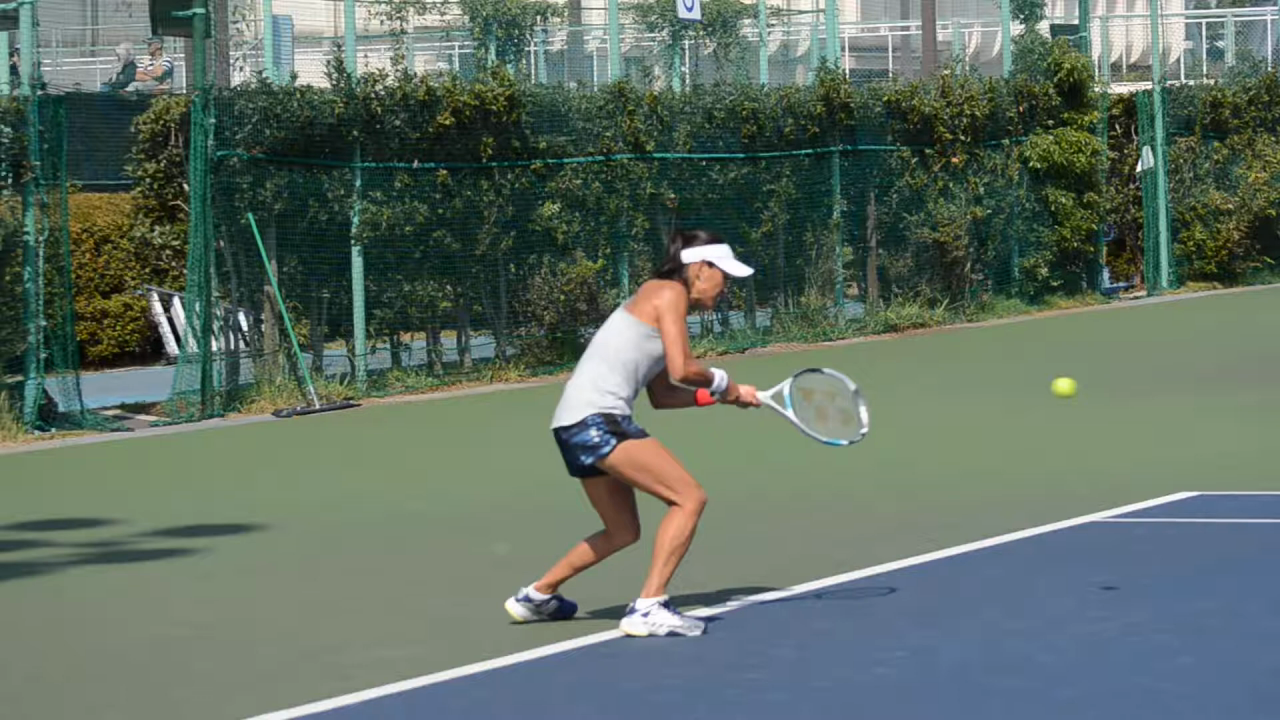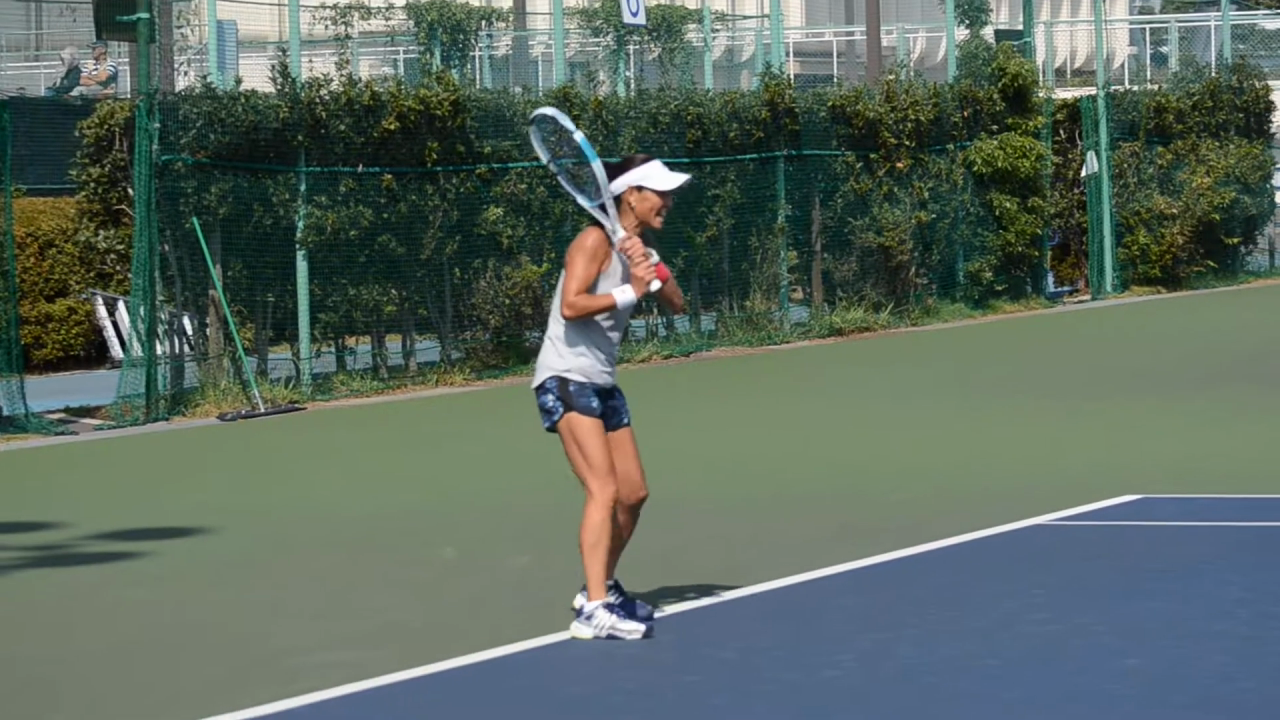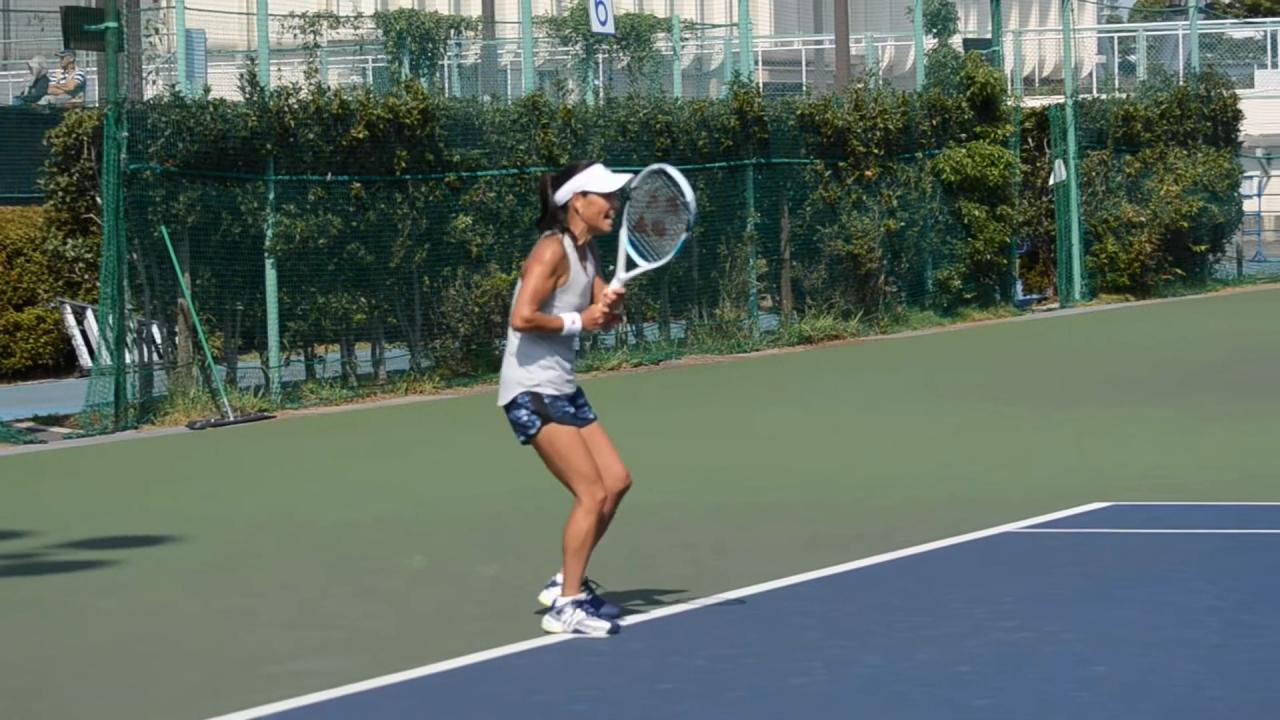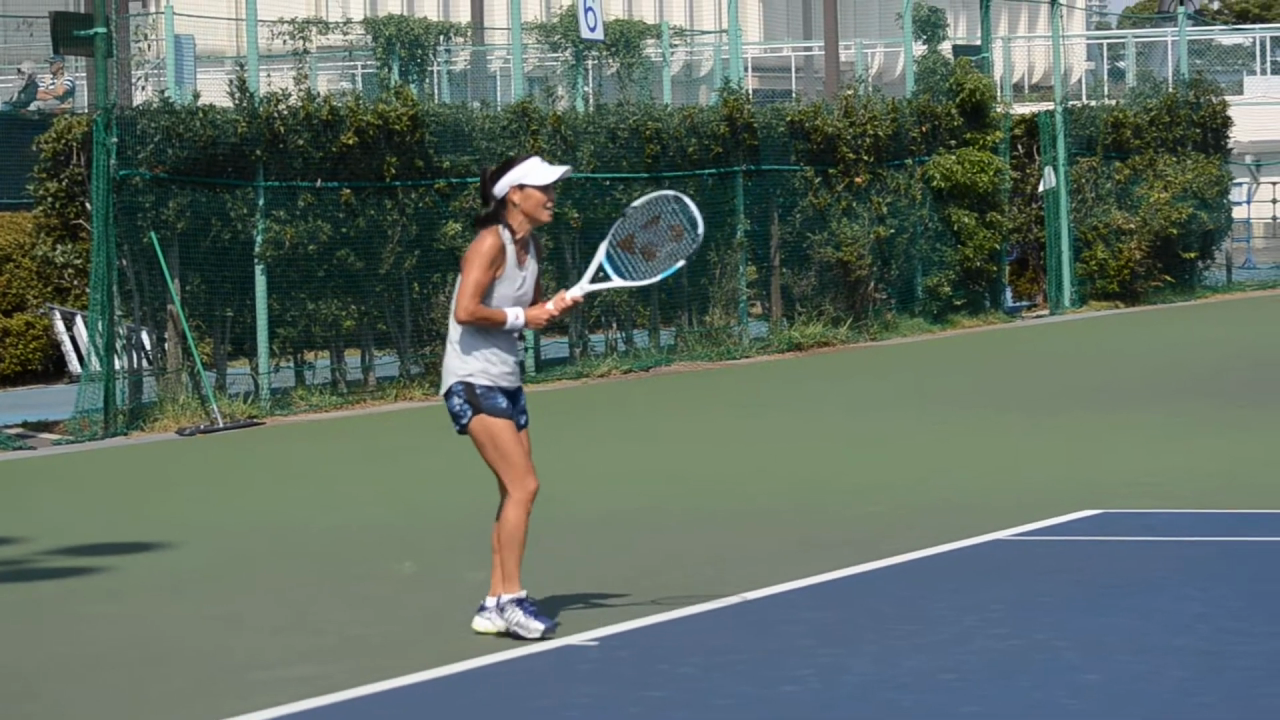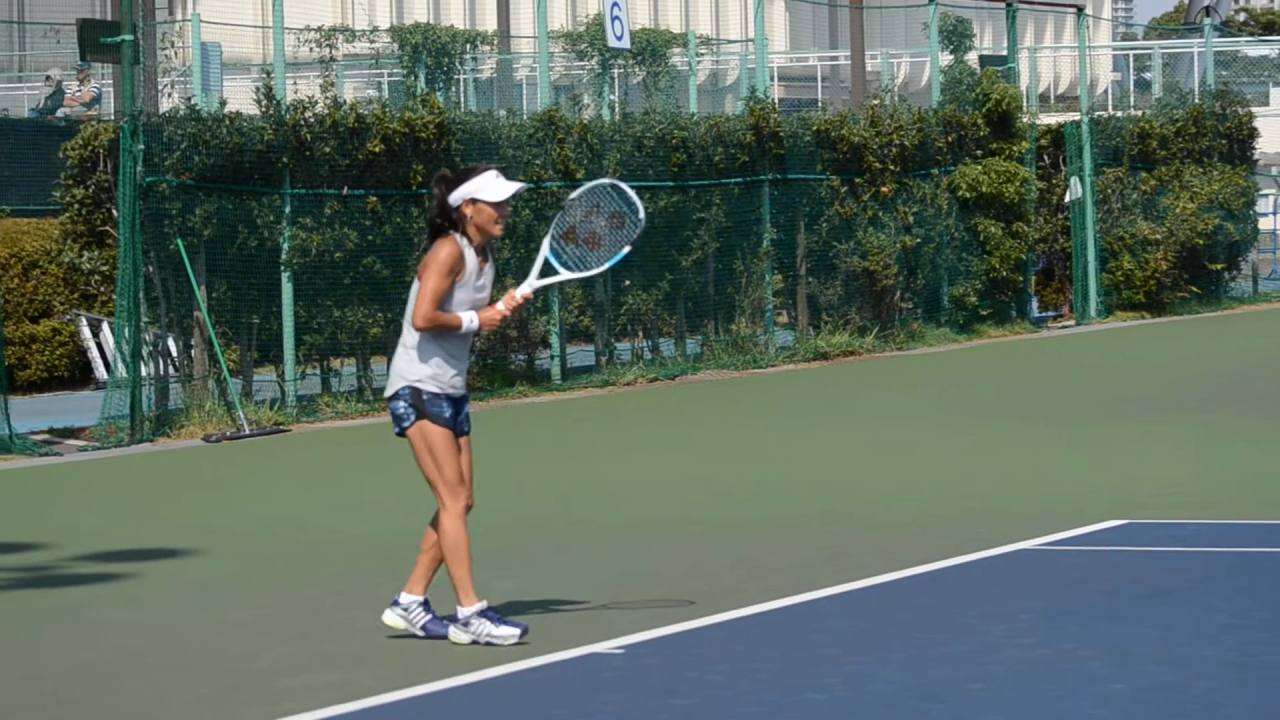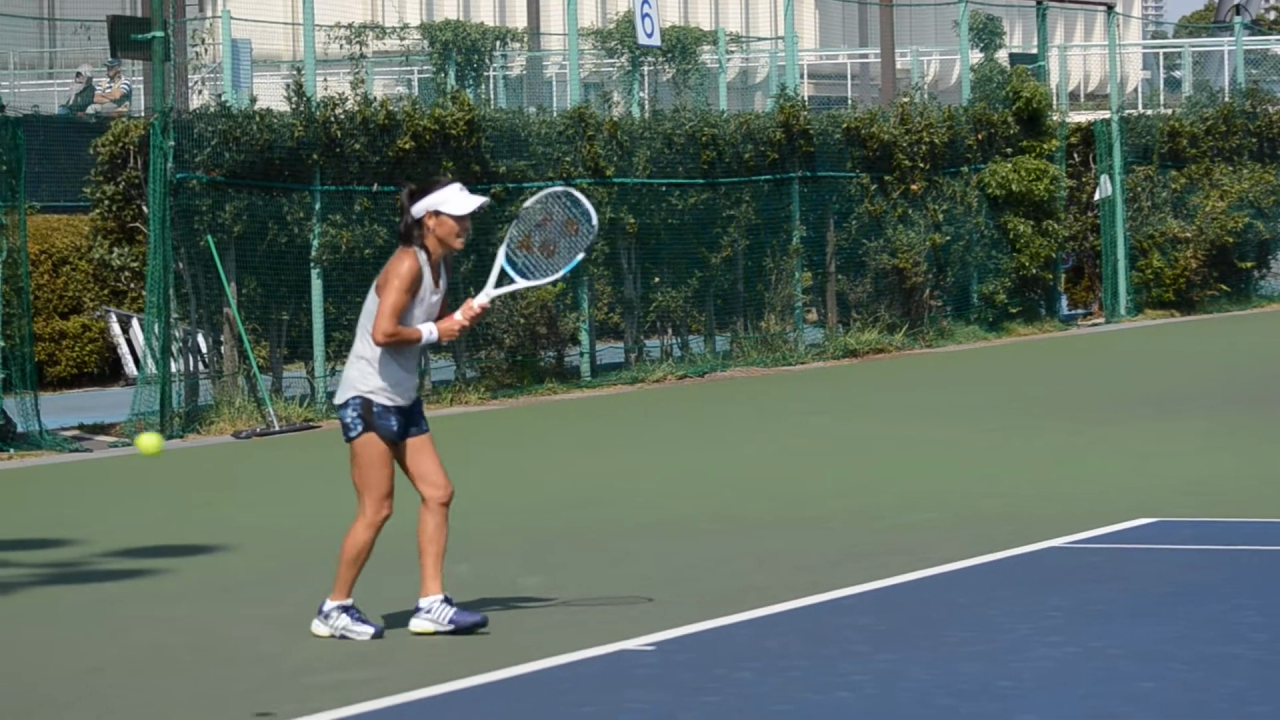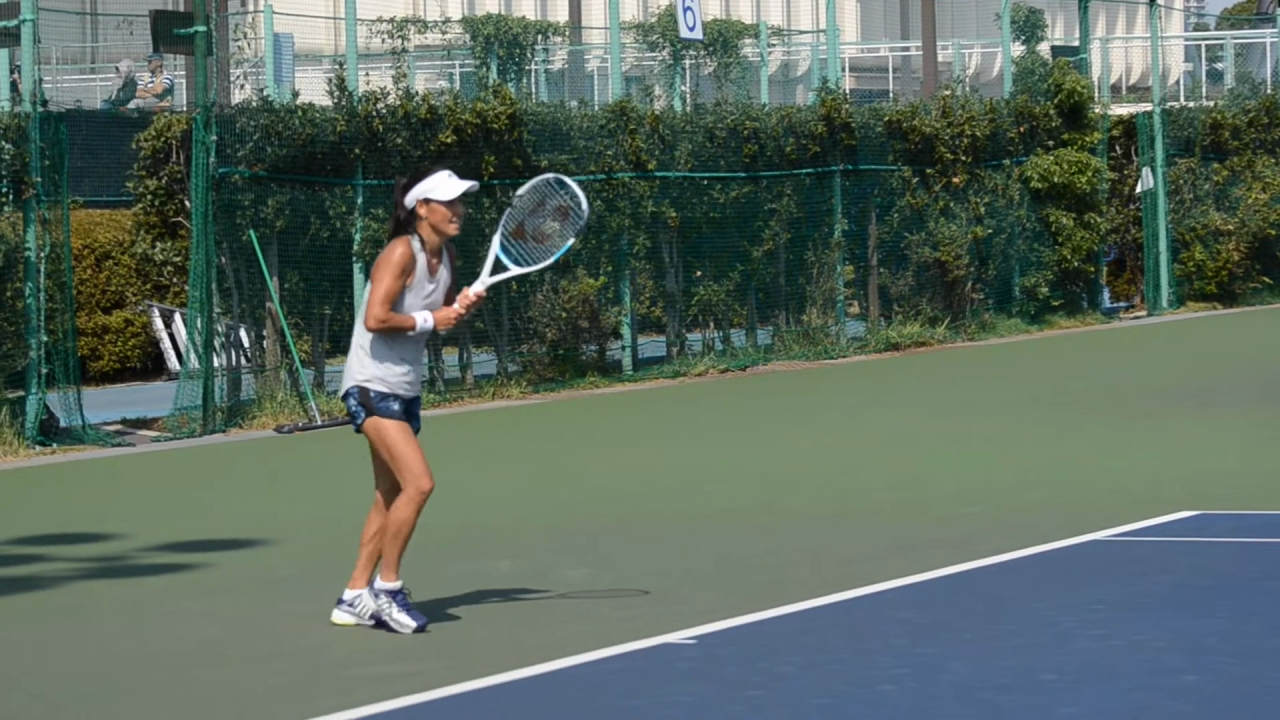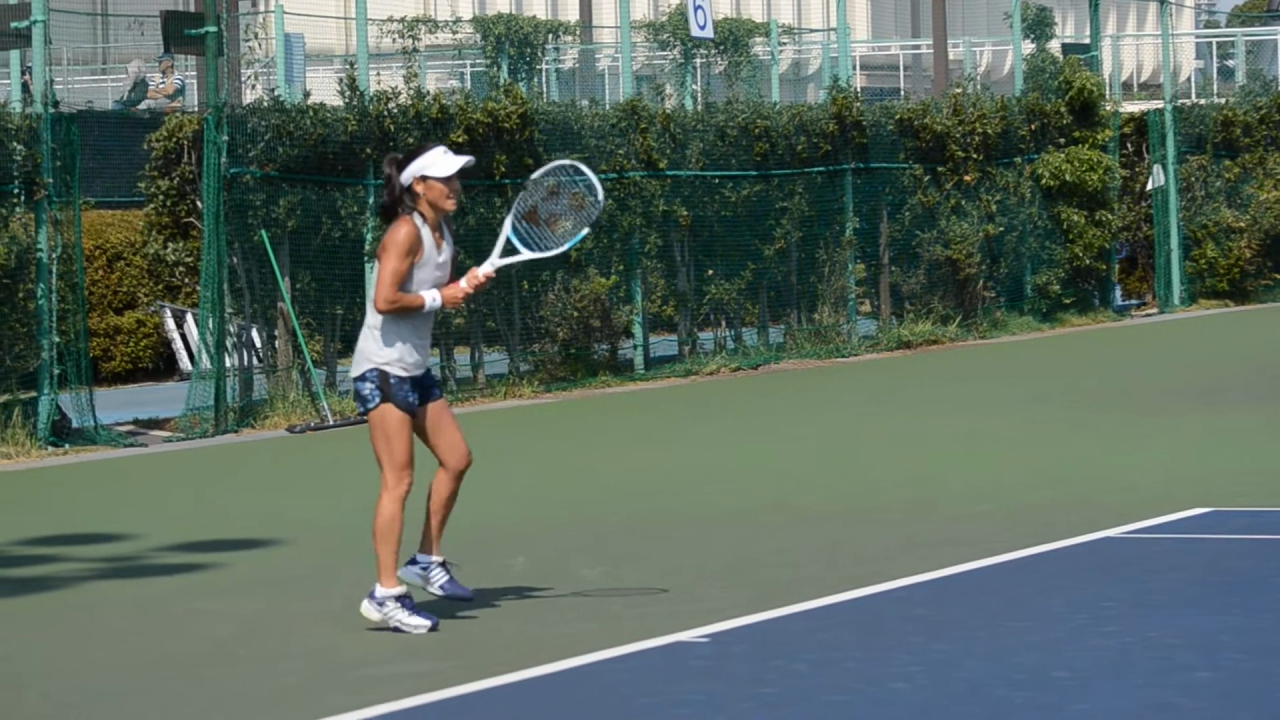
dt=0.4s
person 1, frame 1
left shoulder: (665, 310)
right shoulder: (666, 294)
left elbow: (661, 397)
right elbow: (680, 371)
left wrist: (720, 396)
right wrist: (723, 384)
left hip: (583, 424)
right hip: (596, 419)
left knee: (623, 531)
right knee: (690, 498)
left ankle: (536, 595)
right ankle: (647, 608)
person 1, frame 2
left shoulder: (638, 245)
right shoulder: (594, 239)
left elbow: (677, 303)
right elbow: (570, 305)
left wrist: (650, 266)
right wrist: (630, 292)
left hip: (602, 382)
right hip: (566, 380)
left knee: (634, 493)
right knee: (603, 491)
left ankle: (601, 588)
right ankle: (595, 610)
person 1, frame 3
left shoulder: (586, 251)
right shoulder: (551, 250)
left elbow: (604, 322)
right elbow: (522, 318)
left wrist: (609, 304)
right wrist: (576, 322)
left hip: (562, 389)
right hip: (532, 391)
left knee: (617, 481)
right knee: (593, 495)
left ankle: (570, 582)
right ankle: (567, 605)
person 1, frame 4
left shoulder: (528, 245)
right shoulder: (491, 241)
right elbow: (464, 311)
left wrist: (552, 307)
right wrist: (521, 317)
left hip: (502, 382)
right hip: (472, 381)
left knee: (521, 493)
right knee: (520, 488)
left ankle: (505, 605)
right ankle: (500, 601)
person 1, frame 5
left shoulder: (485, 254)
right shoulder: (448, 250)
left elbow: (480, 316)
right elbow: (422, 318)
left wrist: (506, 308)
right wrist: (474, 321)
left hip: (451, 390)
right hip: (418, 387)
left knee: (457, 502)
right knee: (455, 499)
left ankle: (410, 602)
right ankle: (472, 610)
person 1, frame 6
left shoulder: (440, 264)
right shoulder: (406, 263)
right elbow: (383, 333)
left wrist: (460, 318)
right wrist: (433, 333)
left hip: (402, 398)
right hip: (368, 397)
left knee: (439, 494)
right knee: (377, 510)
left ankle: (432, 603)
right ankle: (335, 608)
person 1, frame 7
left shoulder: (446, 254)
right shoulder: (401, 251)
left elbow: (439, 315)
right elbow: (374, 319)
left wrist: (460, 306)
right wrist: (429, 321)
left hip: (404, 390)
right hip: (371, 387)
left knee: (390, 499)
right knee: (419, 484)
left ankle: (356, 597)
right ankle: (387, 585)
person 1, frame 8
left shoulder: (443, 230)
right shoulder: (405, 232)
right elbow: (384, 301)
left wrist: (466, 286)
right wrist: (438, 298)
left hip: (413, 368)
right hip: (383, 369)
left knee: (457, 459)
right knee: (399, 482)
left ankle: (428, 561)
right ankle: (385, 593)
